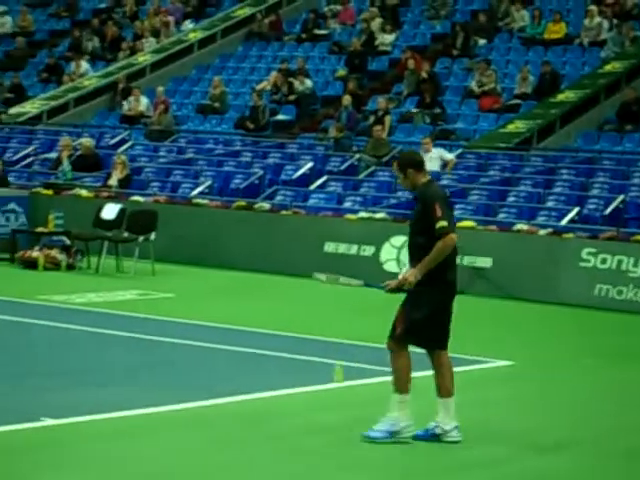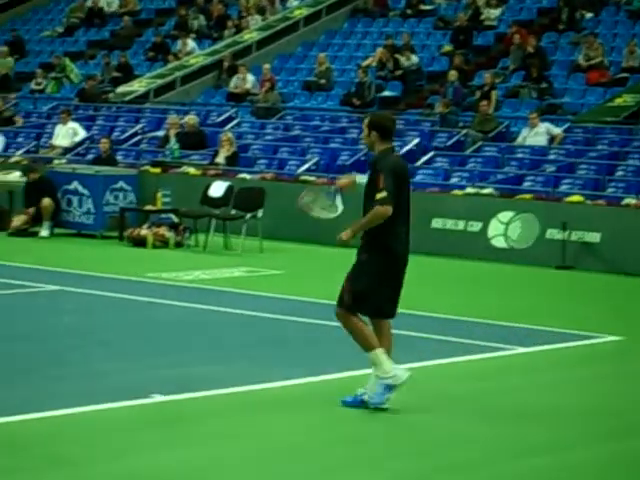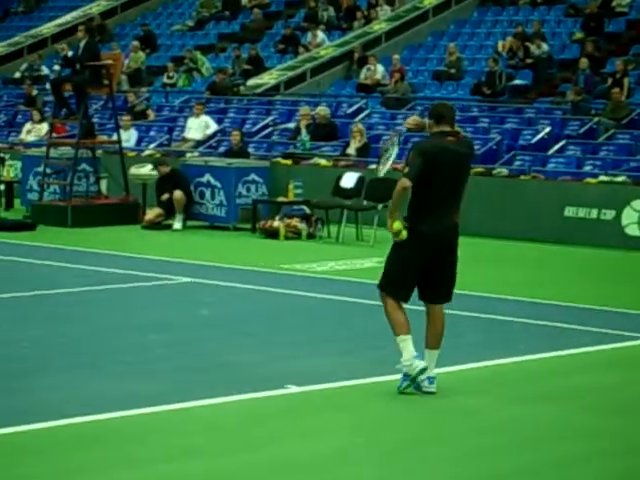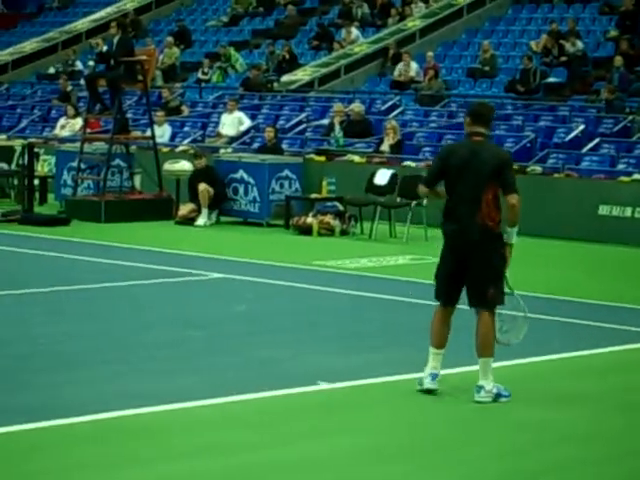
dt=1s
person 1, frame 1
left shoulder: (432, 197)
right shoulder: (429, 196)
left elbow: (448, 239)
left wrist: (418, 272)
right wrist: (405, 278)
left hip: (431, 286)
right hip: (439, 285)
left knee: (397, 344)
right knee: (437, 350)
left ankle: (399, 420)
right ankle: (447, 424)
person 1, frame 2
left shoulder: (385, 165)
right shoulder: (394, 161)
left elbow: (384, 210)
left wrist: (353, 230)
right wrist: (356, 180)
left hip: (379, 251)
right hip: (393, 250)
left knee: (345, 310)
right knee: (379, 318)
left ankle: (388, 371)
right ankle: (377, 390)
person 1, frame 3
left shoulder: (424, 147)
right shoulder: (465, 148)
left elbow: (405, 184)
right elbow: (455, 134)
left wrist: (392, 212)
right wrist: (423, 125)
left hip: (418, 232)
right hip: (448, 234)
left knee: (390, 295)
right knee: (435, 303)
left ankle: (410, 358)
right ankle: (428, 374)
person 1, frame 4
left shoulder: (449, 152)
right shoulder: (500, 156)
left elbow: (424, 189)
right elbow: (513, 202)
right wrist: (510, 238)
left hip: (454, 236)
right hip: (485, 238)
left knee: (444, 305)
right knee: (485, 311)
left ankle: (432, 372)
right ankle: (485, 384)
